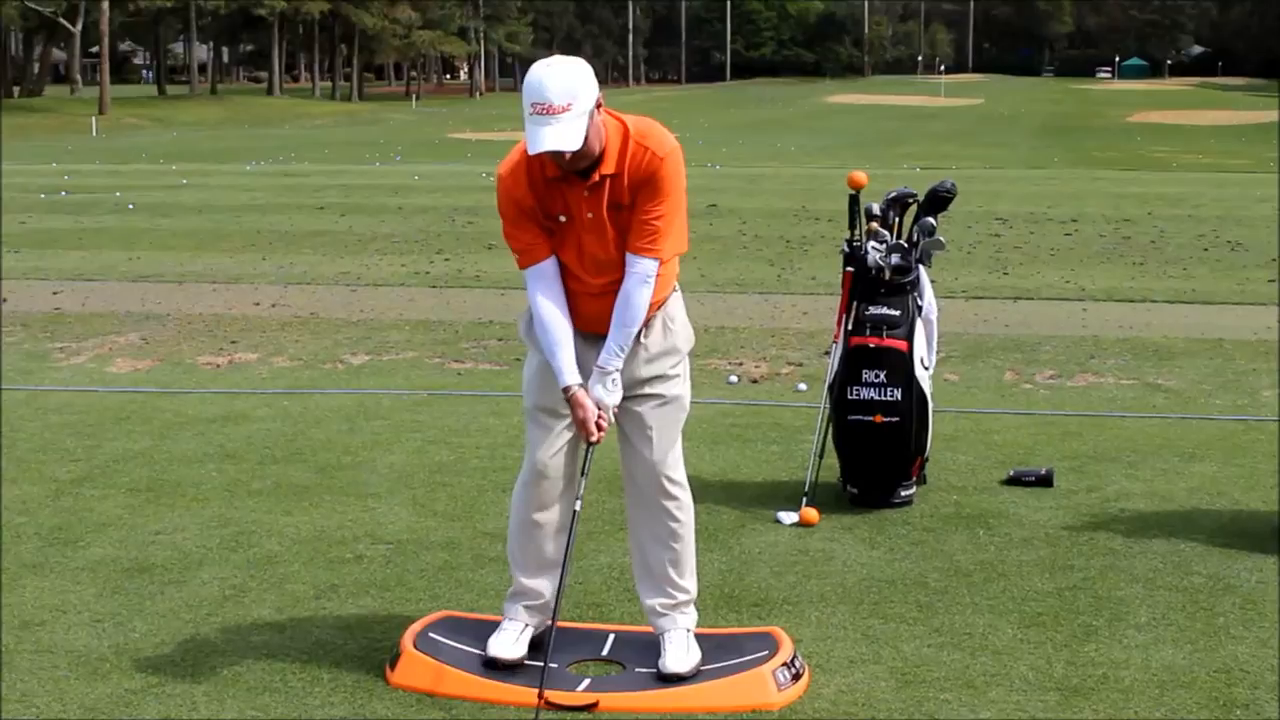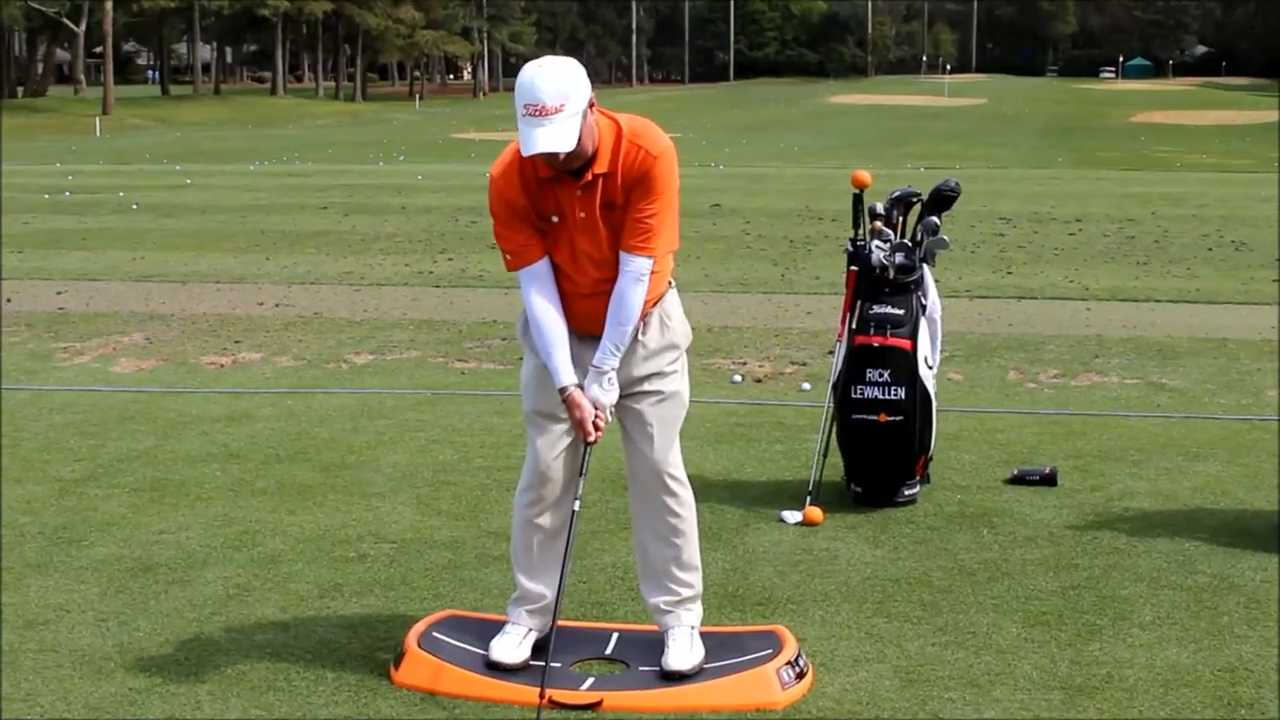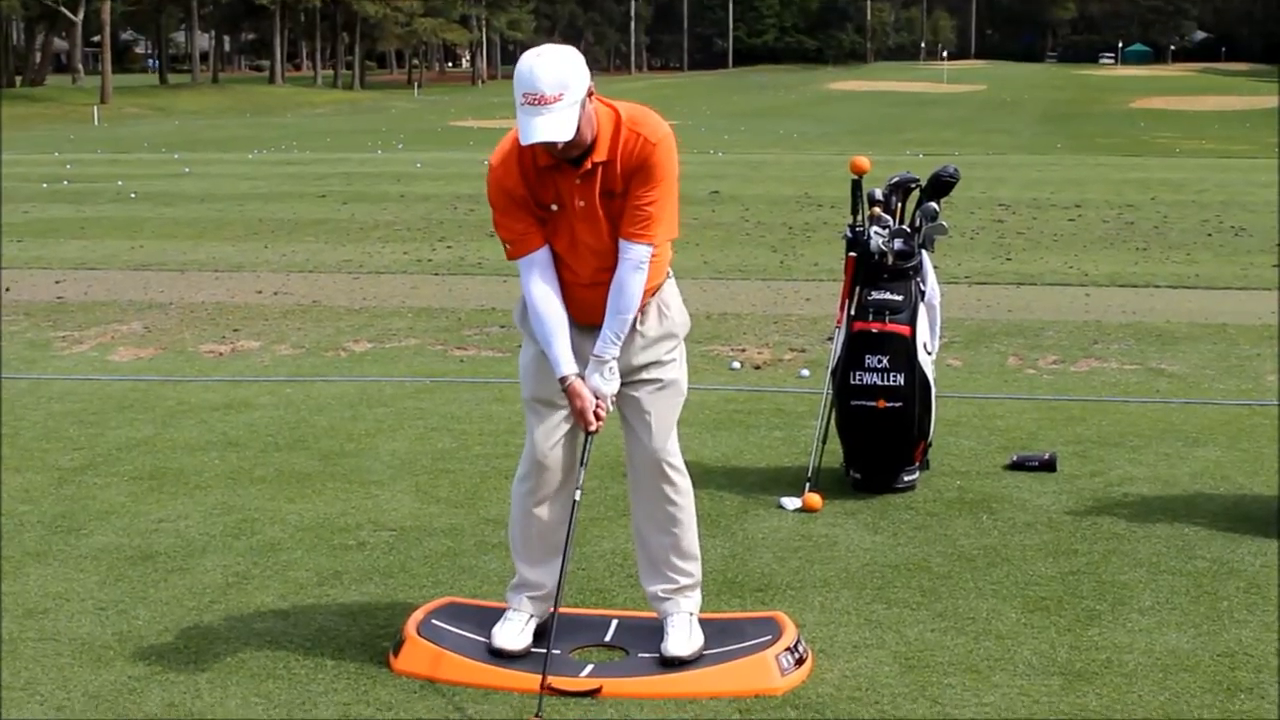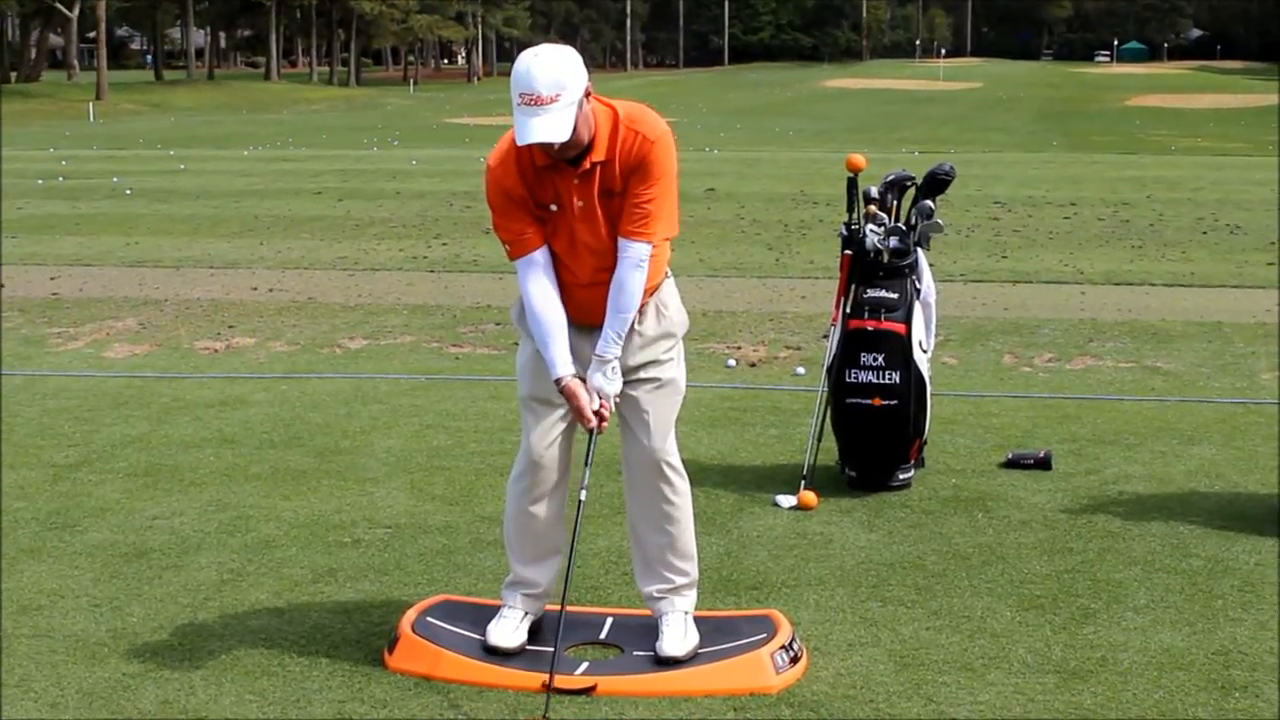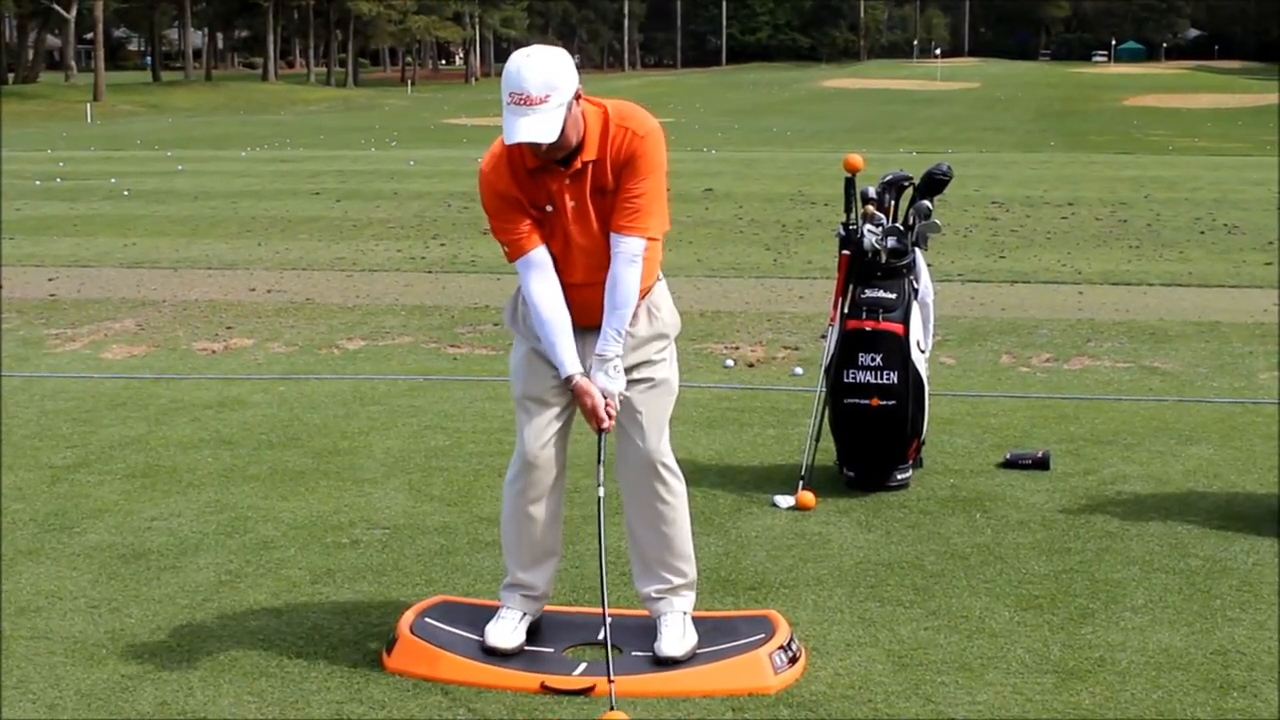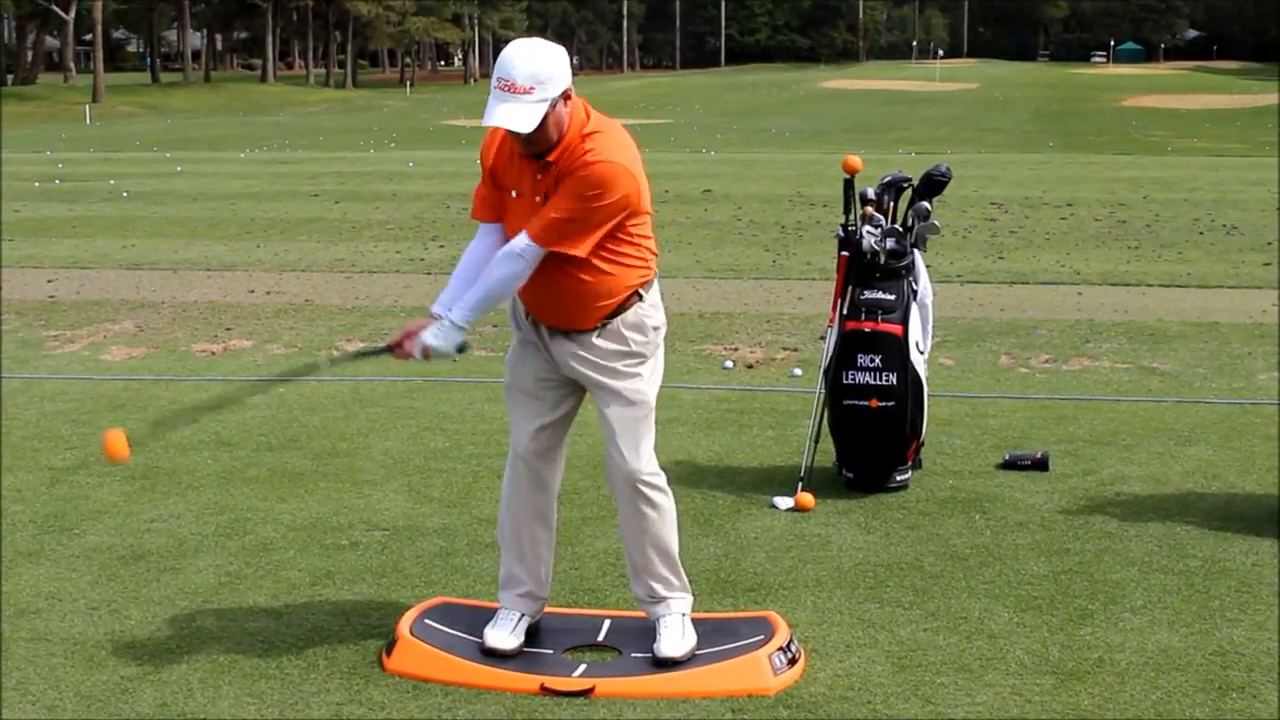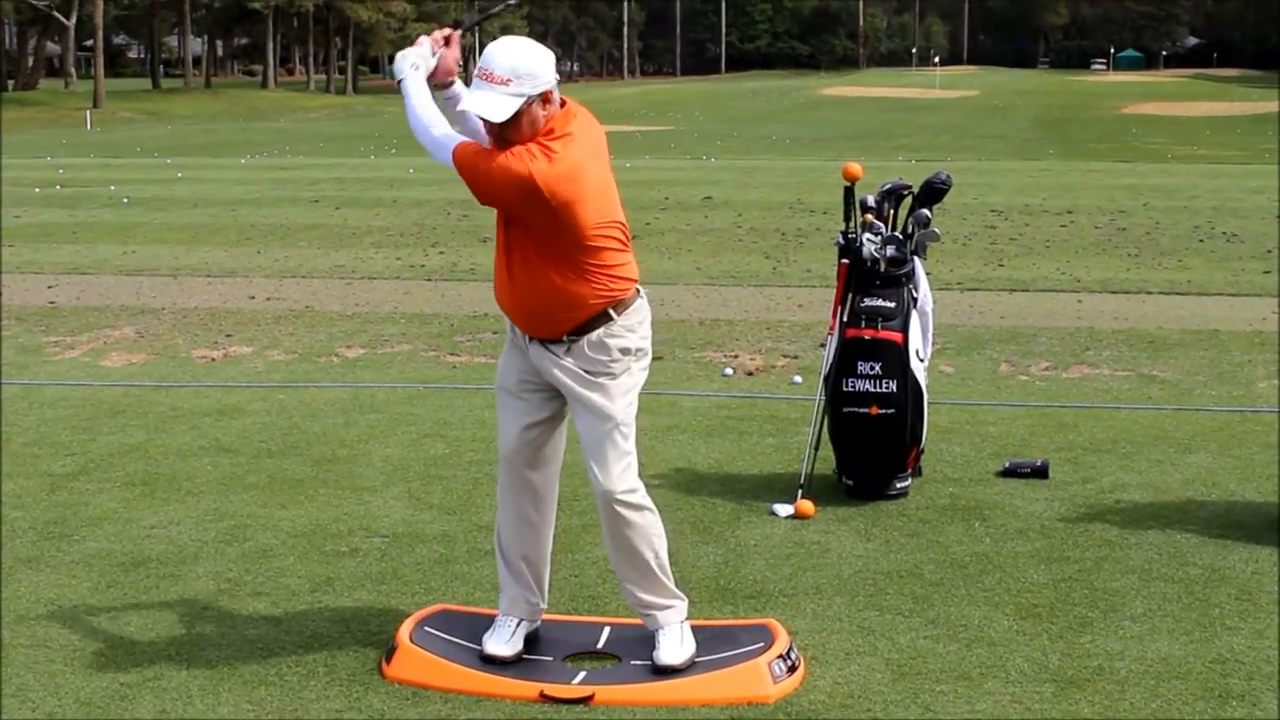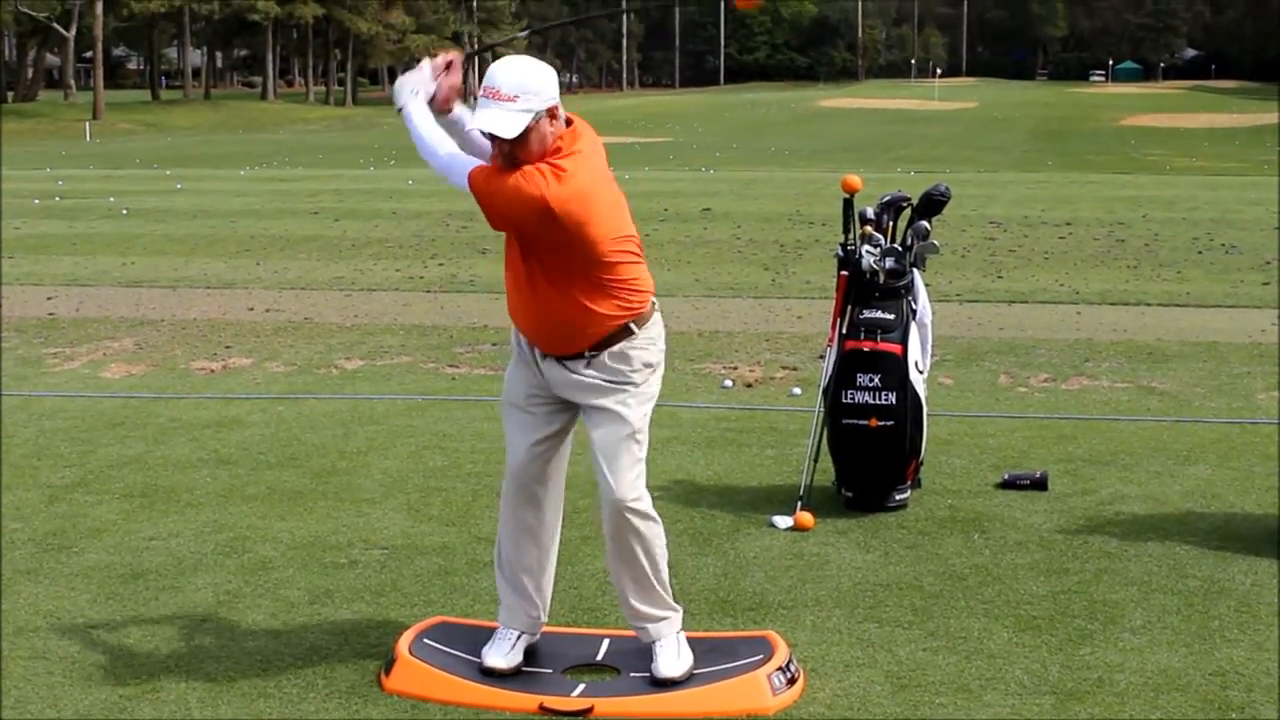
dt=0.4s
person 1, frame 1
left shoulder: (654, 153)
right shoulder: (517, 176)
left elbow: (642, 274)
right elbow: (544, 285)
left wrist: (610, 373)
right wrist: (572, 384)
left hip: (647, 329)
right hip: (564, 330)
left knee: (658, 474)
right knee: (544, 469)
left ankle: (673, 618)
right ankle: (525, 610)
person 1, frame 2
left shoulder: (647, 151)
right shoulder: (509, 178)
left elbow: (635, 272)
right elbow: (537, 287)
left wrist: (605, 373)
right wrist: (567, 386)
left hip: (644, 327)
right hip: (558, 331)
left knee: (659, 471)
right knee: (543, 474)
left ankle: (678, 616)
right ankle: (528, 613)
person 1, frame 3
left shoulder: (647, 139)
right shoulder: (508, 166)
left elbow: (635, 261)
right elbow: (537, 274)
left wrist: (606, 361)
right wrist: (568, 375)
left hip: (642, 317)
right hip: (556, 320)
left knee: (657, 458)
right knee: (542, 460)
left ankle: (677, 603)
right ankle: (529, 599)
person 1, frame 4
left shoulder: (645, 137)
right shoulder: (506, 167)
left elbow: (635, 259)
right elbow: (535, 275)
left wrist: (609, 361)
right wrist: (564, 376)
left hip: (641, 318)
right hip: (555, 321)
left knee: (655, 458)
right knee: (538, 458)
left ankle: (672, 602)
right ankle: (522, 597)
person 1, frame 5
left shoulder: (634, 133)
right shoulder: (498, 170)
left elbow: (628, 254)
right elbow: (537, 275)
left wrist: (609, 359)
right wrist: (575, 376)
left hip: (633, 318)
right hip: (548, 324)
left knee: (650, 459)
right knee: (533, 460)
left ankle: (671, 601)
right ankle: (521, 598)
person 1, frame 6
left shoulder: (604, 160)
right shoulder: (500, 142)
left elbow: (523, 255)
right elbow: (488, 238)
left wrist: (452, 326)
right wrist: (440, 315)
left hip: (616, 329)
right hip: (535, 326)
left knee: (632, 467)
right knee: (530, 461)
left ankle: (669, 604)
right ankle: (521, 599)
person 1, frame 7
left shoulder: (534, 173)
right shoulder: (567, 120)
left elbow: (444, 147)
right elbow: (493, 146)
left wrist: (413, 72)
right wrist: (448, 85)
left hip: (599, 342)
right hip: (529, 336)
left knee: (614, 483)
right knee: (520, 467)
left ankle: (666, 615)
right ankle: (520, 608)
person 1, frame 8
left shoulder: (543, 193)
right shoulder: (569, 135)
left elbow: (449, 167)
right elbow: (490, 151)
left wrist: (413, 101)
right wrist: (449, 107)
left hip: (614, 358)
right hip: (539, 350)
left knee: (623, 496)
right knee: (526, 482)
left ankle: (662, 627)
right ankle: (518, 622)
